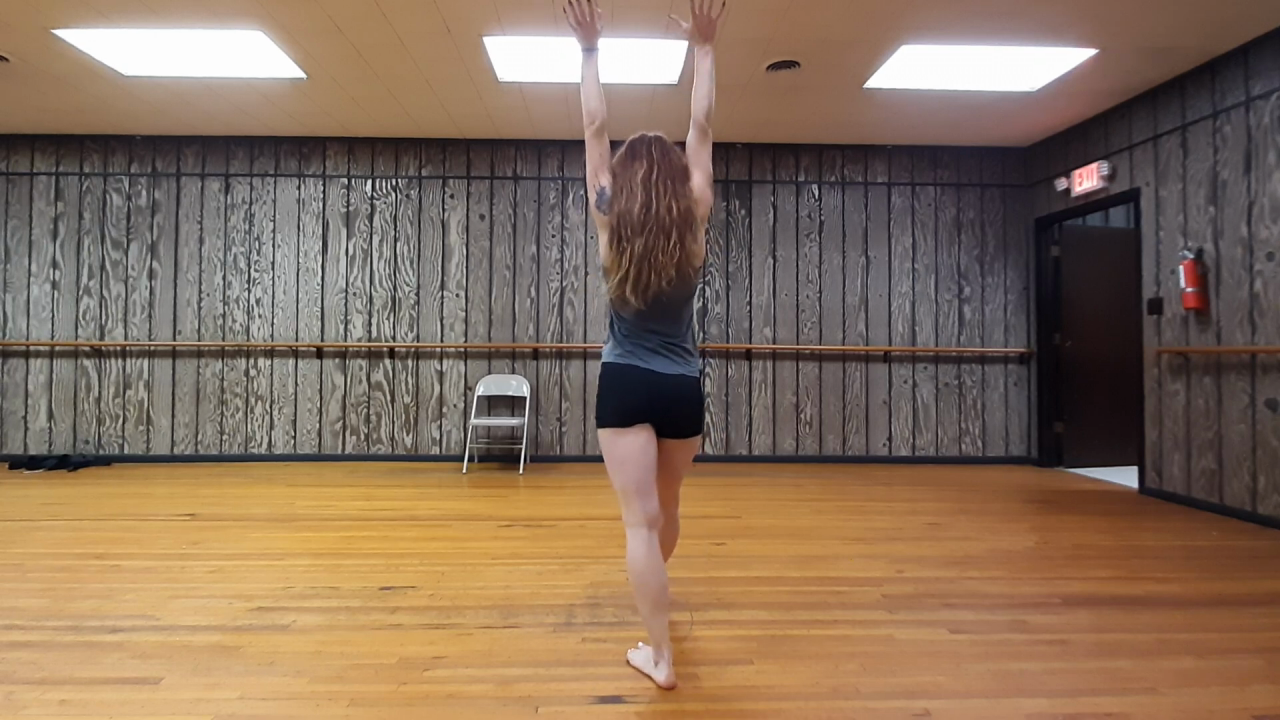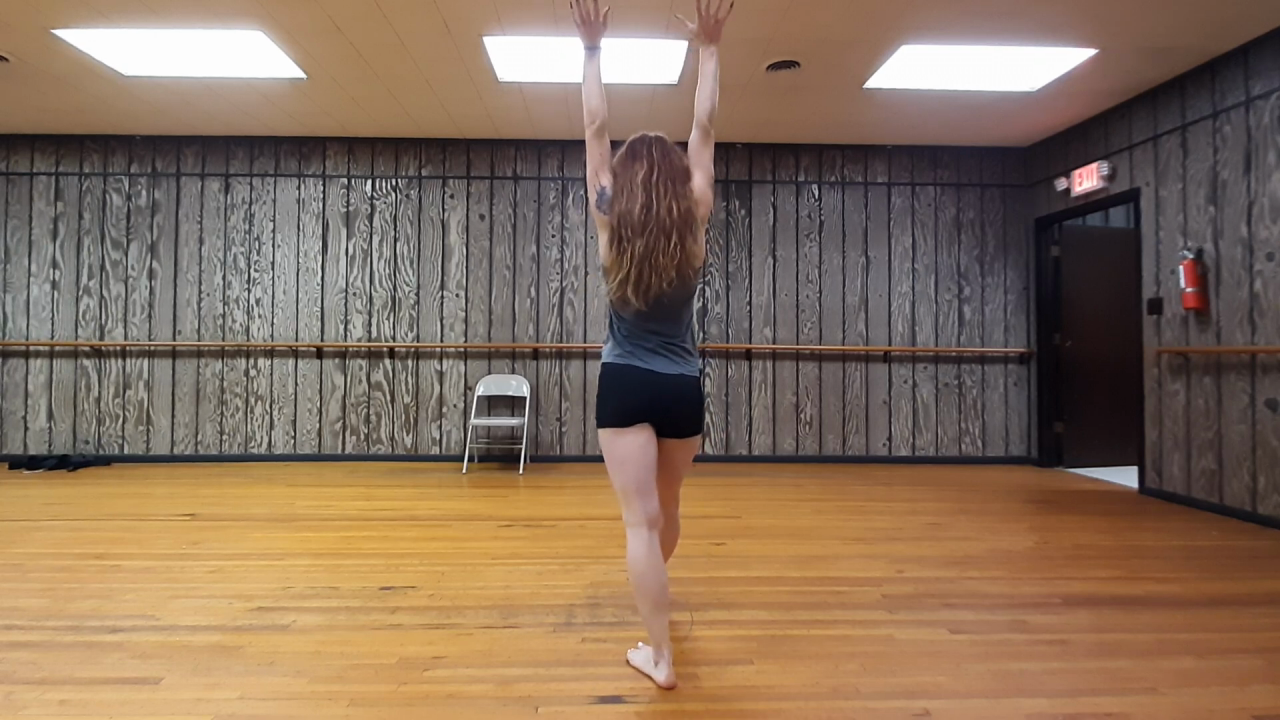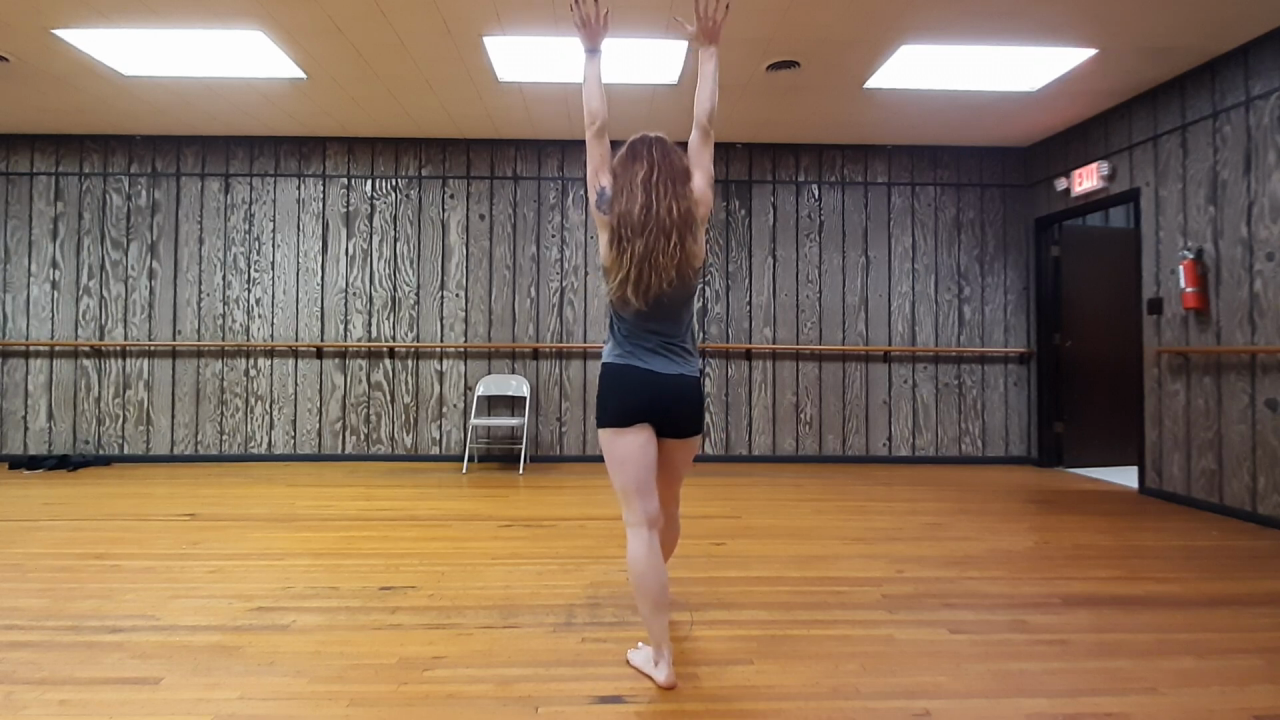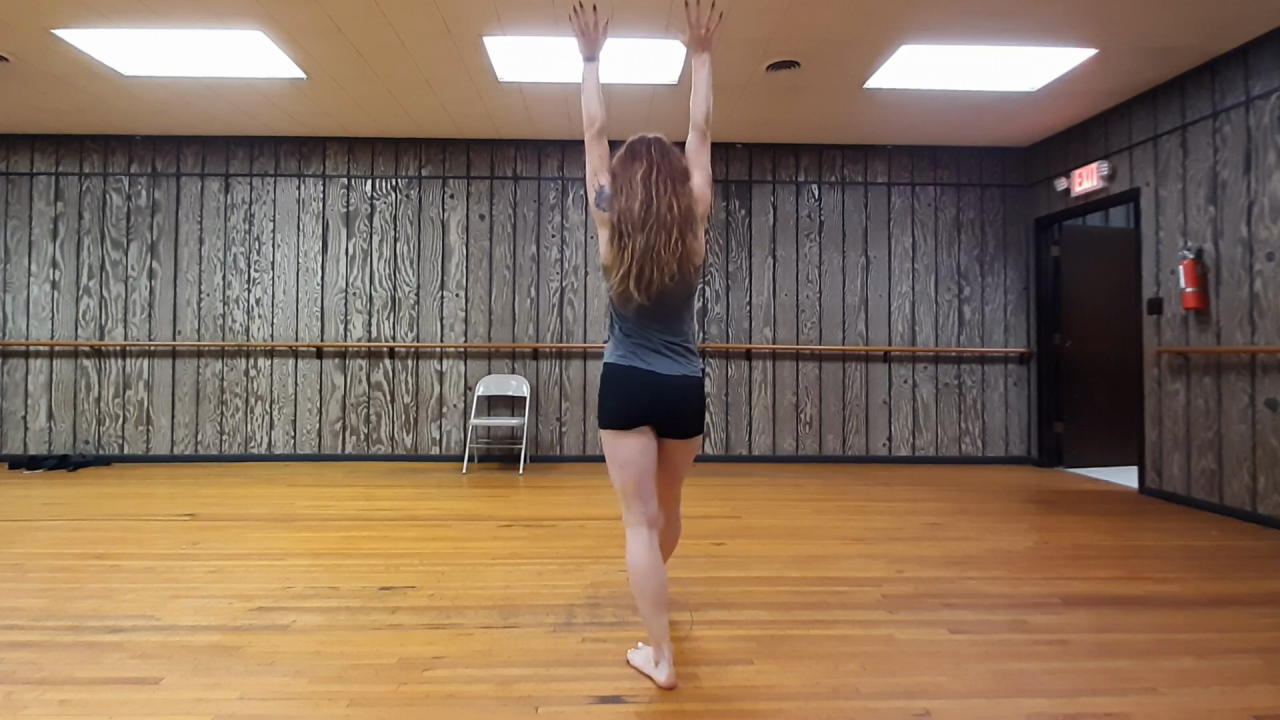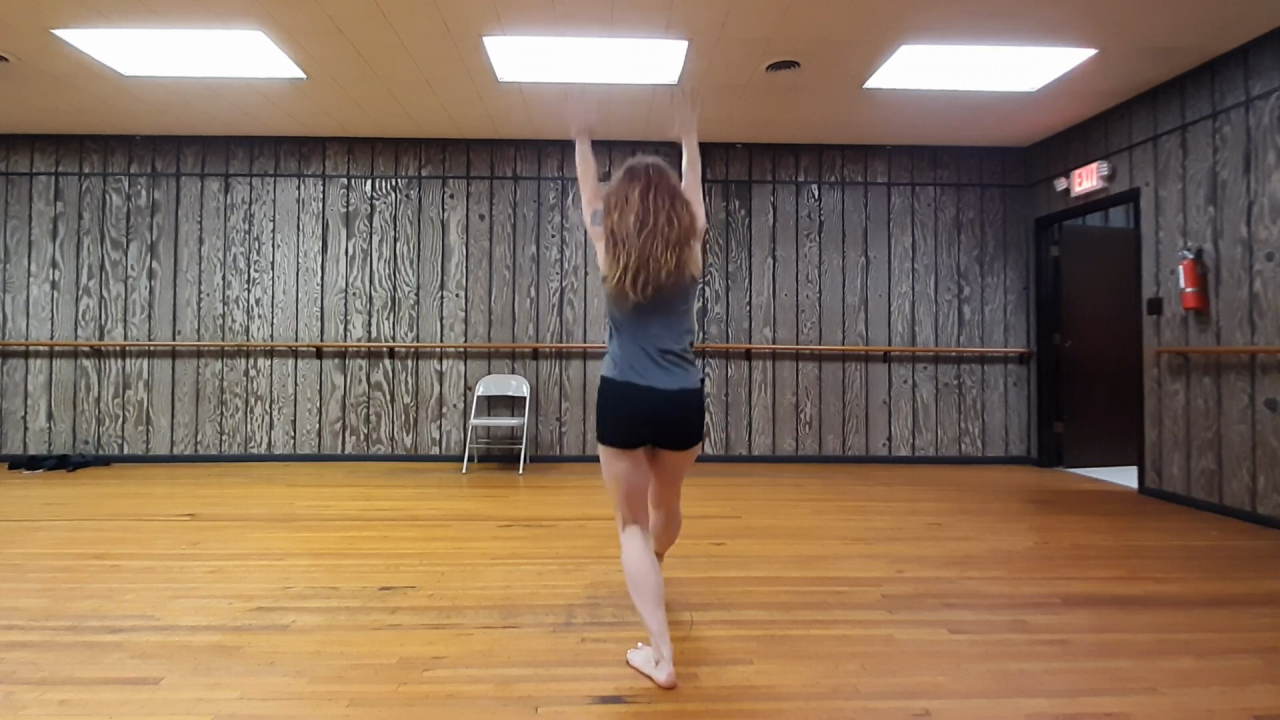
dt=0.3s
person 1, frame 1
left shoulder: (612, 225)
right shoulder: (693, 225)
left elbow: (595, 131)
right elbow: (702, 131)
left hip: (625, 386)
right hip: (683, 388)
left knee: (641, 521)
right knee: (666, 510)
left ankle: (659, 655)
right ankle: (654, 588)
person 1, frame 2
left shoulder: (610, 225)
right shoulder: (693, 225)
left elbow: (595, 129)
right elbow: (704, 131)
left hip: (625, 386)
right hip: (683, 388)
left knee: (641, 522)
right knee: (667, 510)
left ankle: (660, 655)
right ankle: (654, 587)
person 1, frame 3
left shoulder: (611, 228)
right shoulder: (693, 229)
left elbow: (595, 132)
right elbow: (704, 131)
left hip: (625, 387)
right hip: (683, 389)
left knee: (642, 521)
right knee: (666, 511)
left ankle: (659, 655)
right ankle: (654, 593)
person 1, frame 4
left shoulder: (612, 229)
right shoulder: (692, 229)
left elbow: (594, 134)
right elbow: (700, 135)
left wrist: (590, 58)
right wrist: (701, 56)
left hip: (626, 387)
right hip: (685, 390)
left knee: (641, 522)
right knee: (667, 512)
left ankle: (660, 656)
right ankle: (653, 585)
person 1, frame 5
left shoulder: (611, 242)
right shoulder: (690, 244)
left elbow: (588, 192)
right elbow: (693, 190)
left wrist: (583, 146)
right wrist: (689, 148)
left hip: (625, 399)
right hip: (683, 402)
left knee: (634, 526)
right knee: (667, 504)
left ankle: (661, 657)
right ankle: (654, 564)
